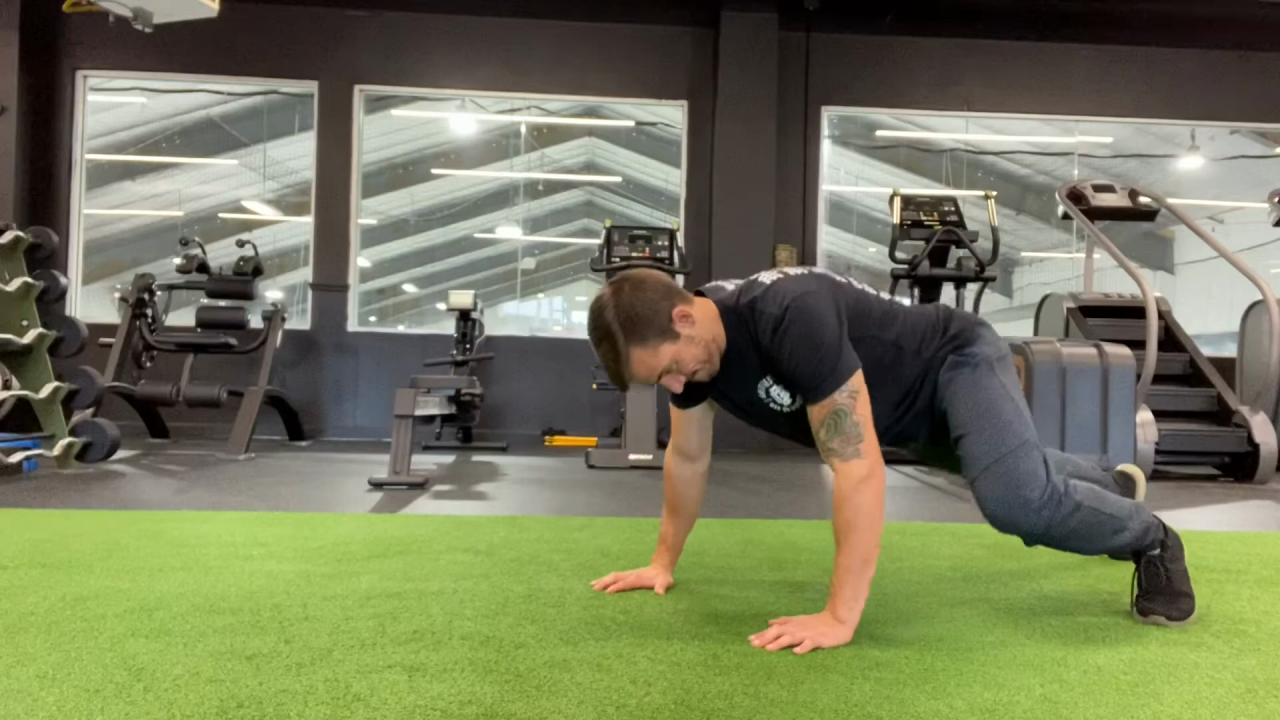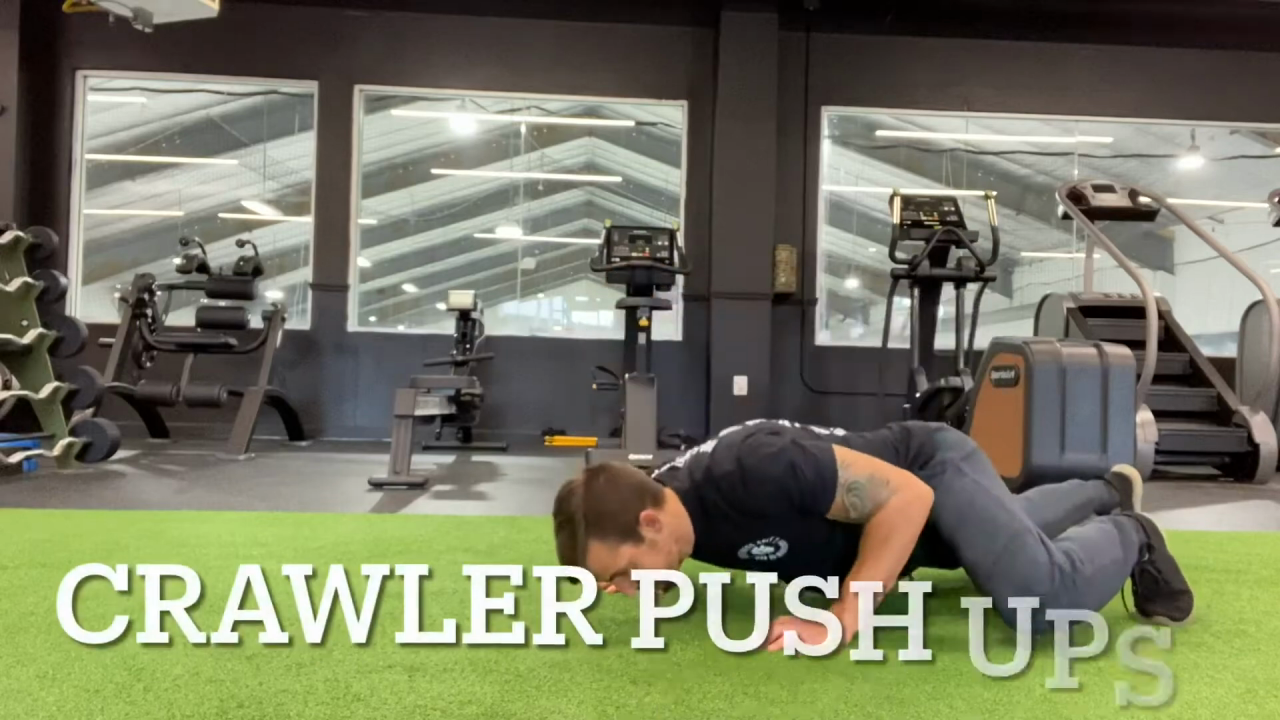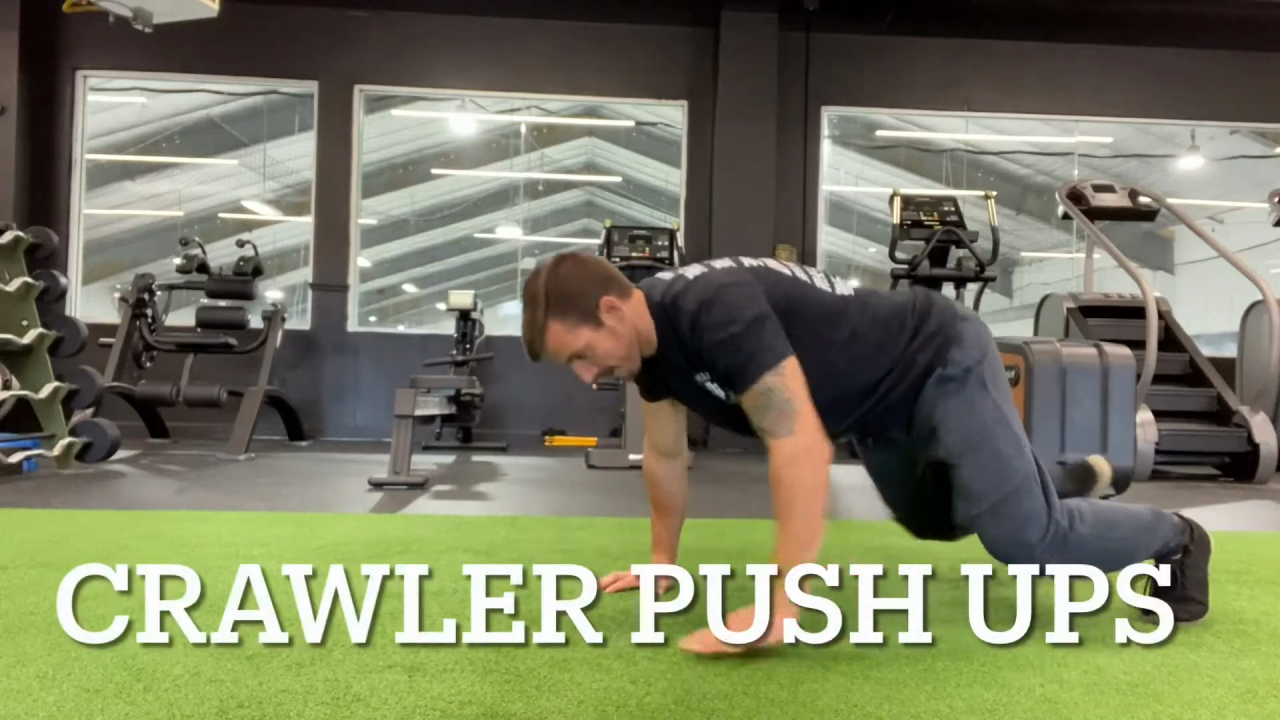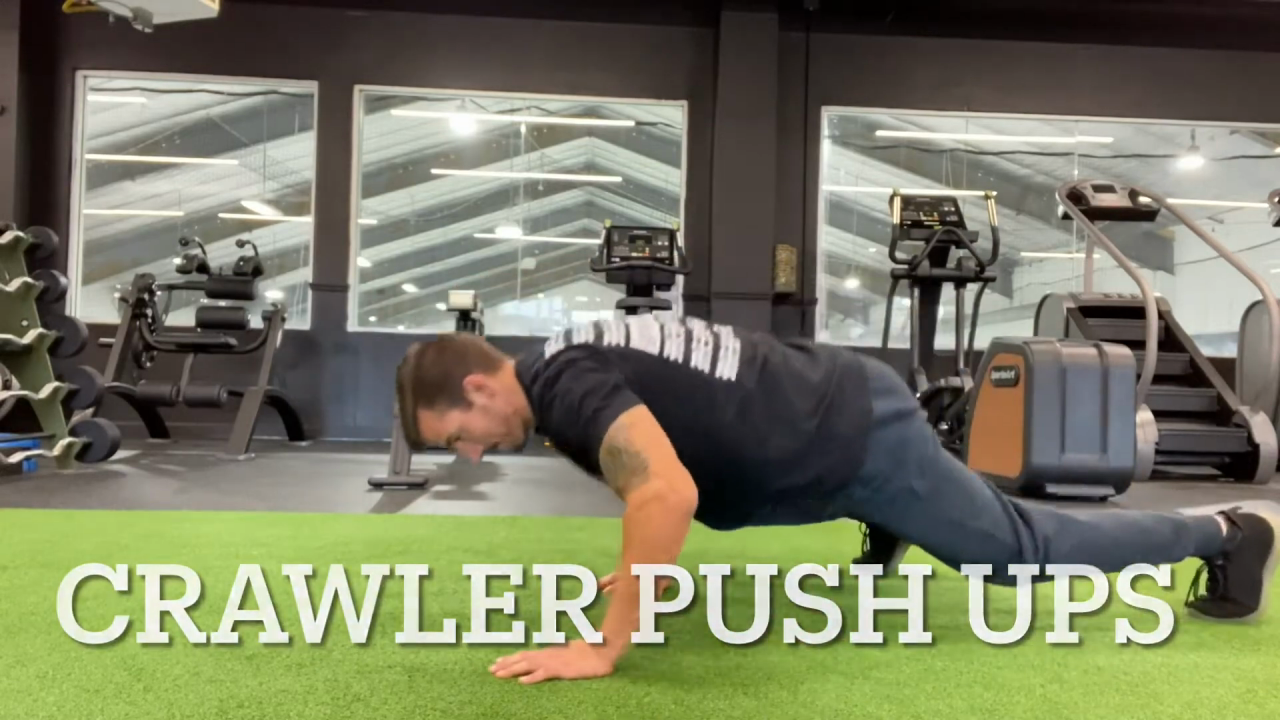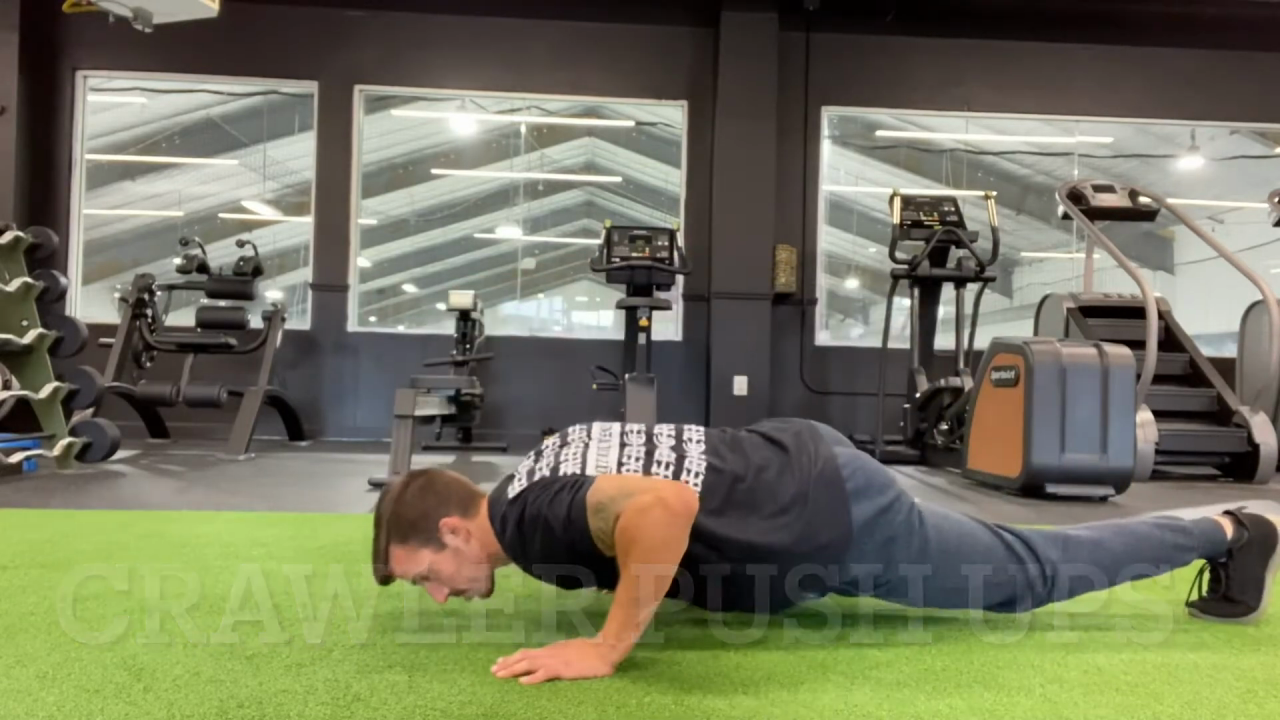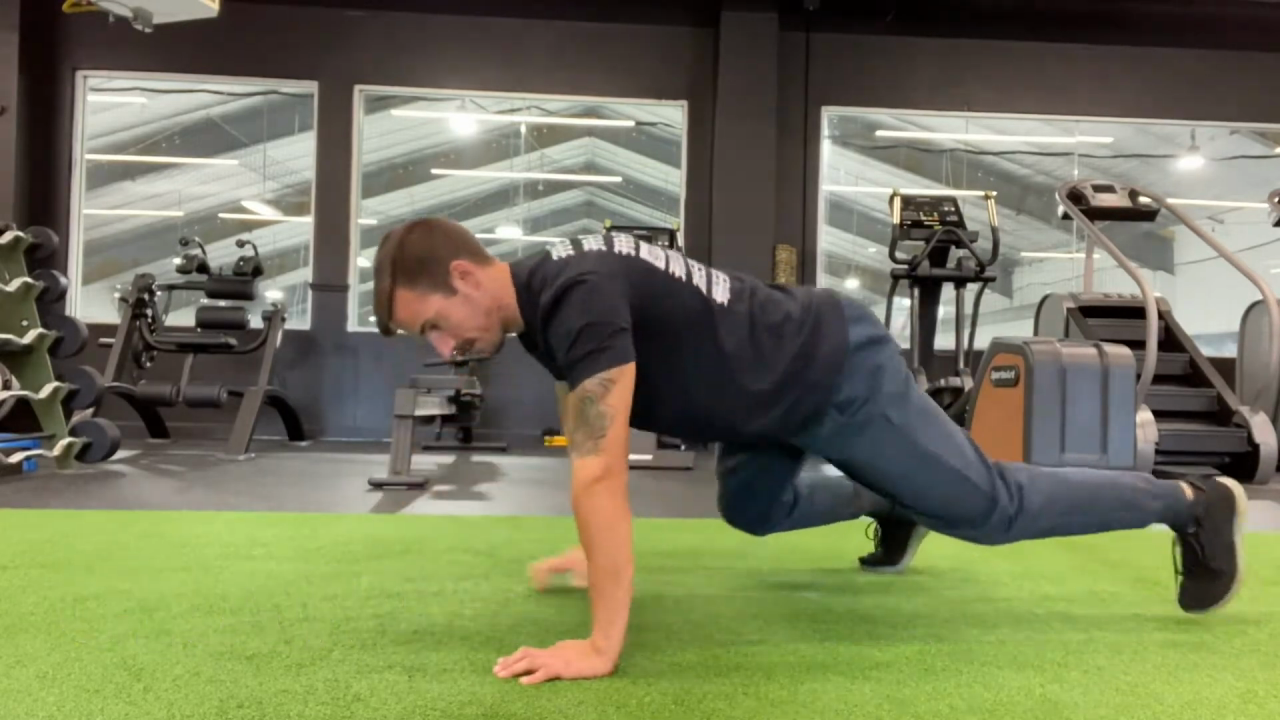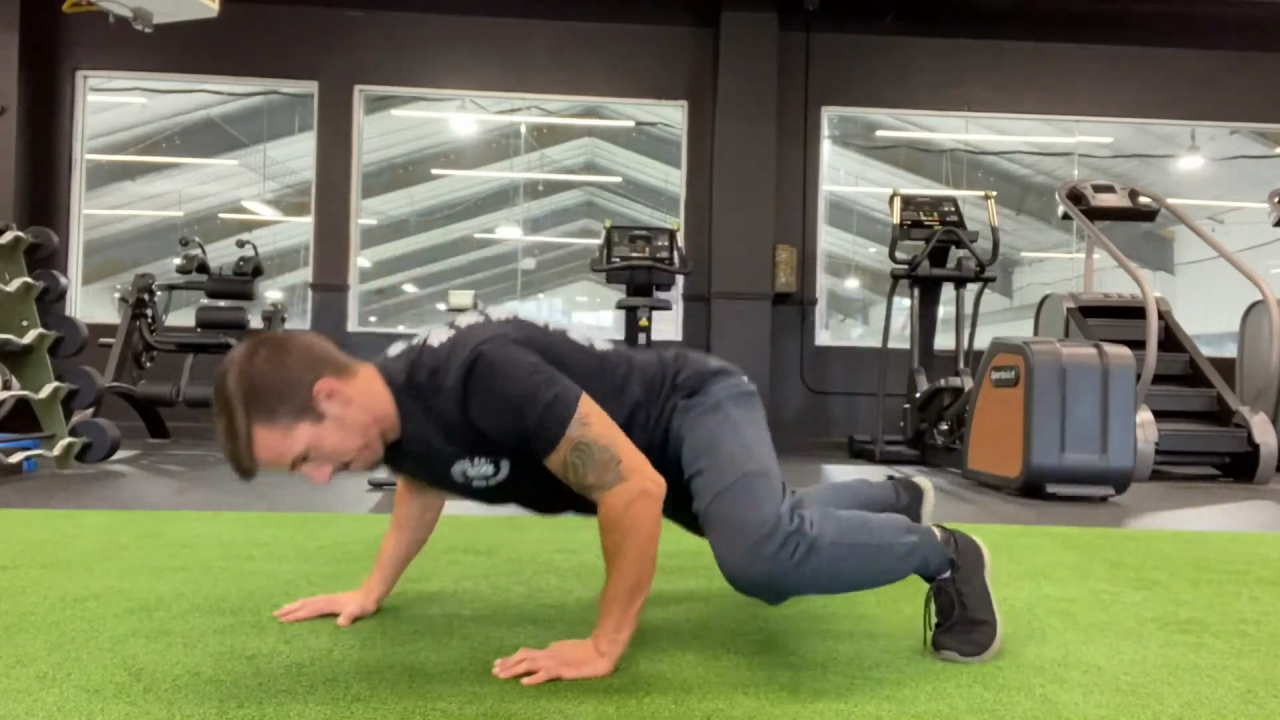
dt=0.7s
person 1, frame 1
left shoulder: (792, 315)
right shoulder: (685, 341)
left elbow: (857, 467)
right elbow: (686, 456)
left wrist: (841, 617)
right wrist: (663, 562)
left hip: (958, 362)
right hip: (911, 397)
left knee: (1018, 500)
right knee: (1007, 471)
left ankle: (1148, 538)
right ankle: (1113, 487)
person 1, frame 2
left shoulder: (749, 472)
right shoulder: (674, 495)
left elbow: (907, 495)
left wrist: (844, 618)
right wrist: (662, 572)
left hip: (930, 469)
right hip: (894, 500)
left knee: (1037, 593)
right knee: (1007, 529)
left ankle: (1127, 539)
right ankle: (1110, 490)
person 1, frame 3
left shoulder: (714, 312)
right shoulder: (650, 336)
left elbow: (800, 448)
right elbow: (665, 455)
left wrist: (785, 607)
right wrist: (662, 560)
left hip: (942, 361)
right hip: (881, 395)
left knee: (1025, 541)
right knee: (935, 517)
left ankle: (1170, 536)
right ankle: (1070, 478)
person 1, frame 4
left shoulder: (567, 390)
right shoulder: (565, 366)
left elbow: (668, 494)
right elbow: (678, 473)
left wrist: (606, 645)
right wrist: (646, 562)
left hip: (856, 433)
right hip: (824, 393)
left knee: (1019, 549)
right knee: (723, 506)
right ankle: (890, 524)
person 1, frame 5
left shoulder: (537, 521)
right shoulder: (538, 482)
left elbow: (667, 504)
left wrist: (608, 645)
right wrist: (643, 576)
left hip: (837, 521)
right hip: (802, 457)
left knee: (1027, 574)
person 1, frame 6
left shoulder: (572, 298)
right shoulder: (533, 302)
left elbow: (600, 470)
right elbow: (588, 430)
left wrist: (603, 644)
right wrist: (596, 550)
left hip: (839, 378)
right hip: (782, 385)
left knee: (992, 504)
right knee: (754, 511)
left ankle: (1189, 507)
right ankle: (893, 510)
person 1, frame 7
left shoulder: (479, 375)
right shoulder: (391, 412)
left elbow: (633, 491)
right elbow: (422, 487)
left wrist: (603, 646)
right wrist: (370, 590)
left hip: (697, 403)
right hip: (659, 441)
left knee: (762, 554)
right knee: (765, 531)
left ankle: (941, 555)
right ankle: (897, 499)
